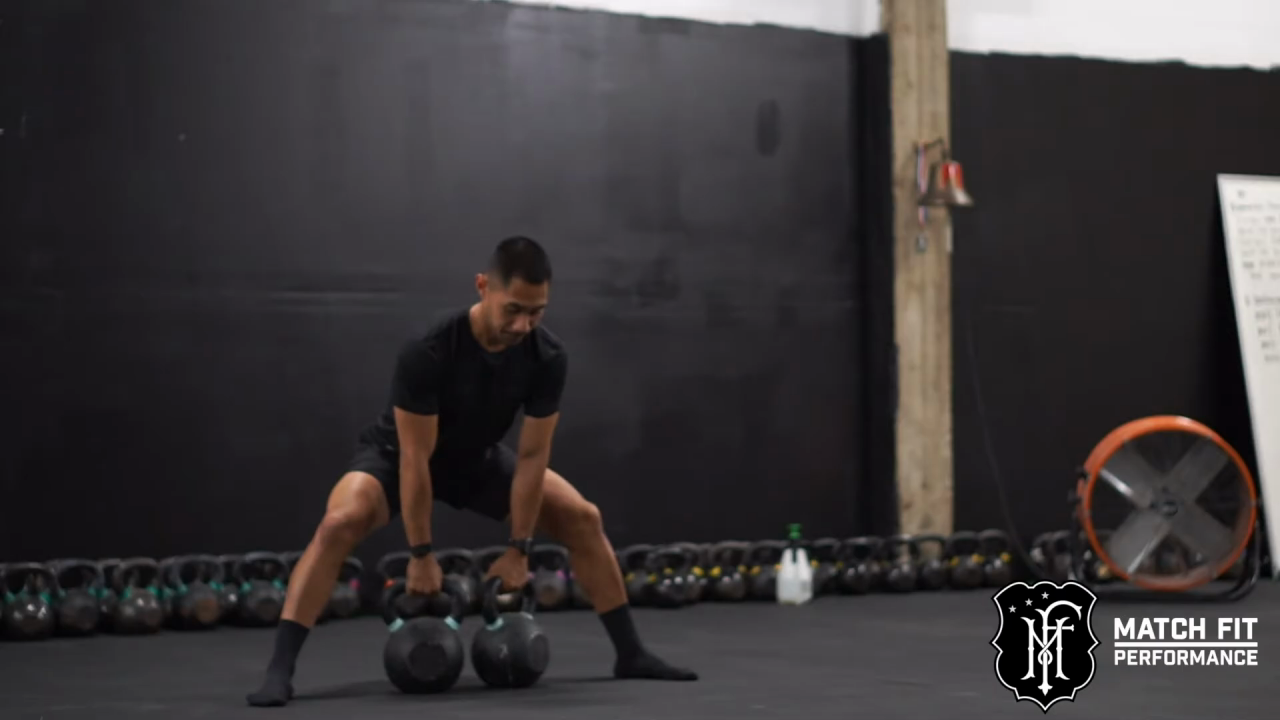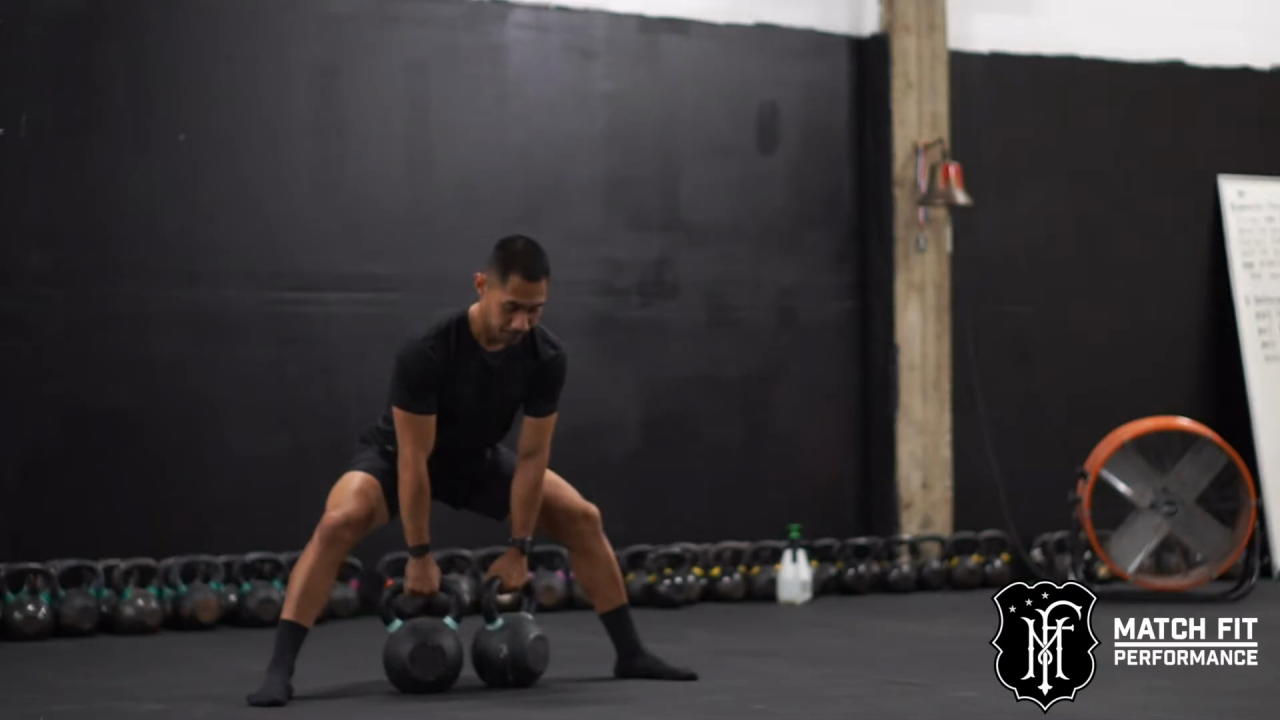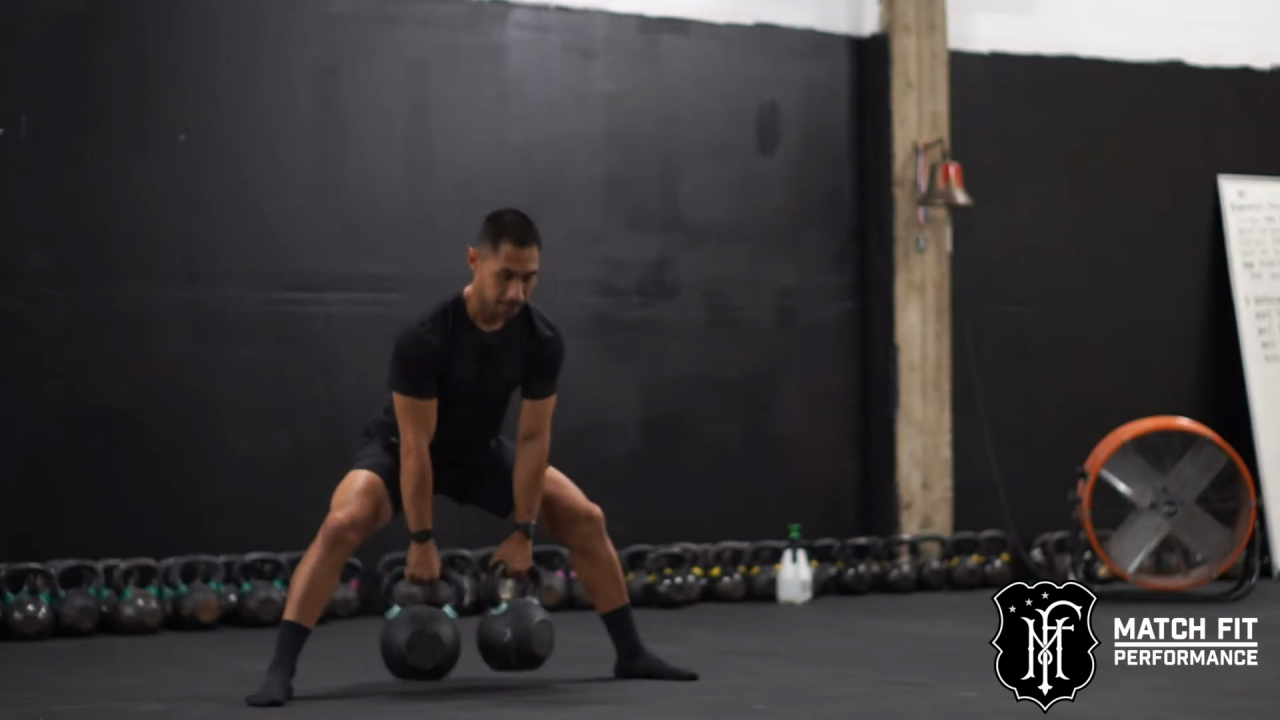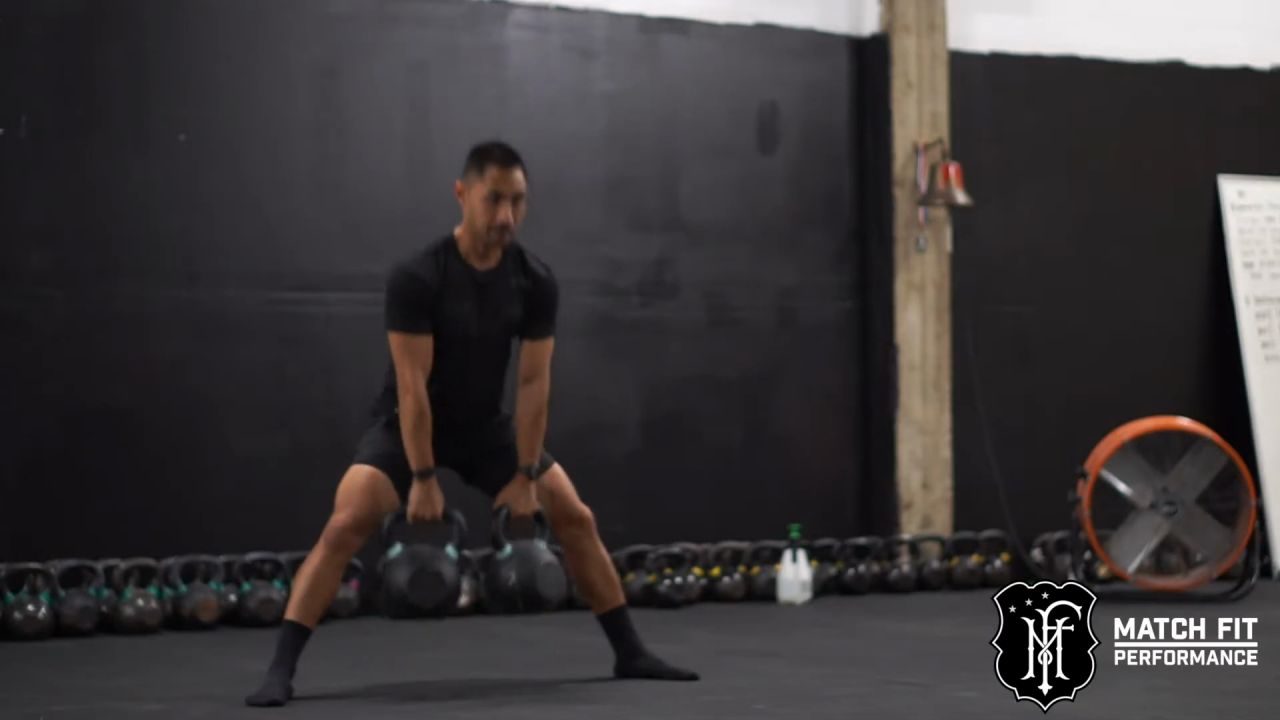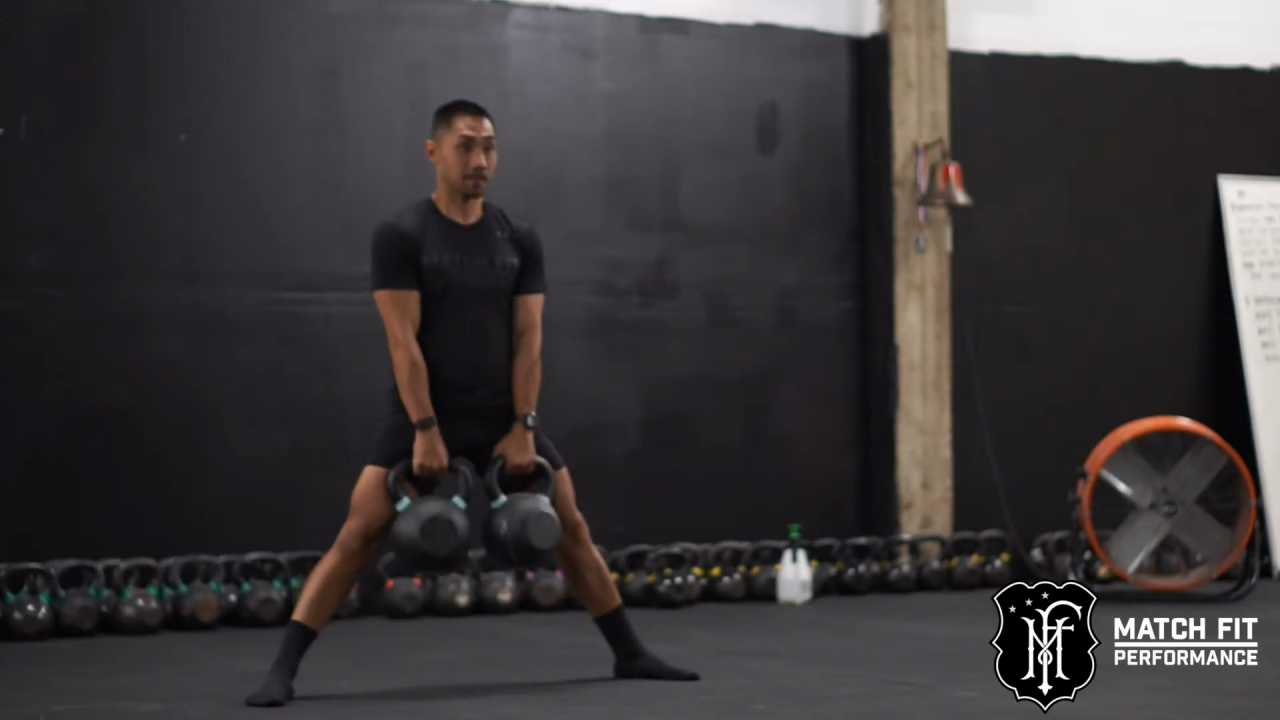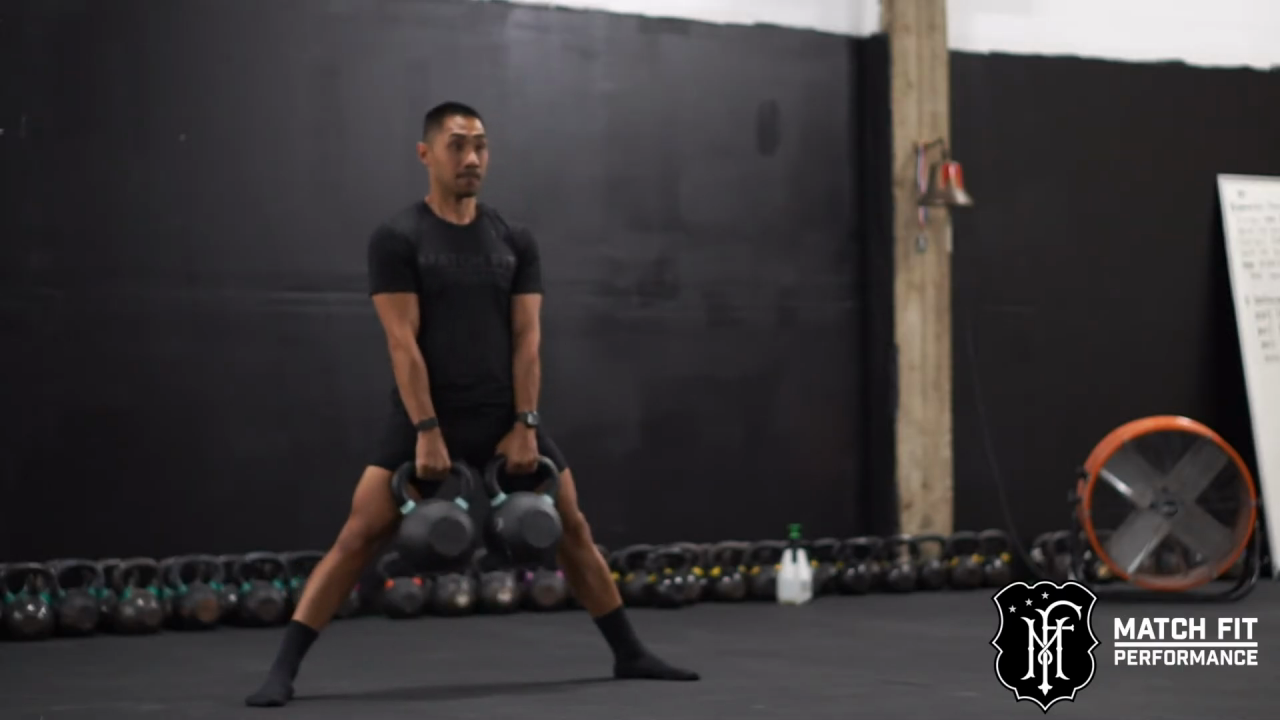
dt=0.3s
person 1, frame 1
left shoulder: (548, 357)
right shoulder: (426, 353)
left elbow: (533, 456)
right elbow: (415, 460)
left wrist: (518, 550)
right wrist: (421, 557)
left hip: (476, 458)
right hip: (395, 453)
left knee: (583, 518)
right knee: (338, 525)
left ankle: (631, 653)
right ankle: (279, 670)
person 1, frame 2
left shoulder: (547, 358)
right shoulder: (425, 353)
left elbow: (532, 457)
right elbow: (413, 461)
left wrist: (517, 550)
right wrist: (420, 556)
left hip: (477, 458)
right hip: (396, 454)
left knee: (583, 519)
right knee: (338, 524)
left ankle: (631, 653)
right ankle: (280, 669)
person 1, frame 3
left shoulder: (542, 340)
right shoulder: (423, 338)
left elbow: (533, 439)
right elbow: (416, 446)
left wrist: (522, 535)
right wrist: (422, 543)
left hip: (479, 451)
right hip: (399, 449)
left knee: (586, 521)
right knee: (341, 527)
left ankle: (631, 654)
right ankle: (280, 671)
person 1, frame 4
left shoulder: (536, 281)
right shoulder: (417, 277)
left elbow: (533, 382)
right elbow: (412, 386)
left wrist: (525, 477)
right wrist: (423, 480)
left hip: (485, 427)
right hip: (406, 424)
left knee: (577, 521)
right knee: (345, 527)
left ankle: (631, 652)
right ankle: (280, 669)
person 1, frame 5
left shoulder: (520, 239)
right shoulder: (401, 235)
left elbow: (528, 339)
right elbow: (403, 340)
left wrist: (523, 429)
right wrist: (425, 431)
left hip: (501, 418)
right hip: (424, 417)
left knee: (570, 530)
right knee: (358, 537)
left ankle: (630, 654)
right ankle: (282, 671)
person 1, frame 6
left shoulder: (514, 241)
right shoulder: (397, 239)
left elbow: (526, 339)
right elbow: (403, 342)
left wrist: (525, 426)
right wrist: (427, 432)
left hip: (504, 419)
right hip: (426, 419)
left knee: (572, 530)
right knee: (359, 537)
left ankle: (629, 654)
right ankle: (283, 670)
